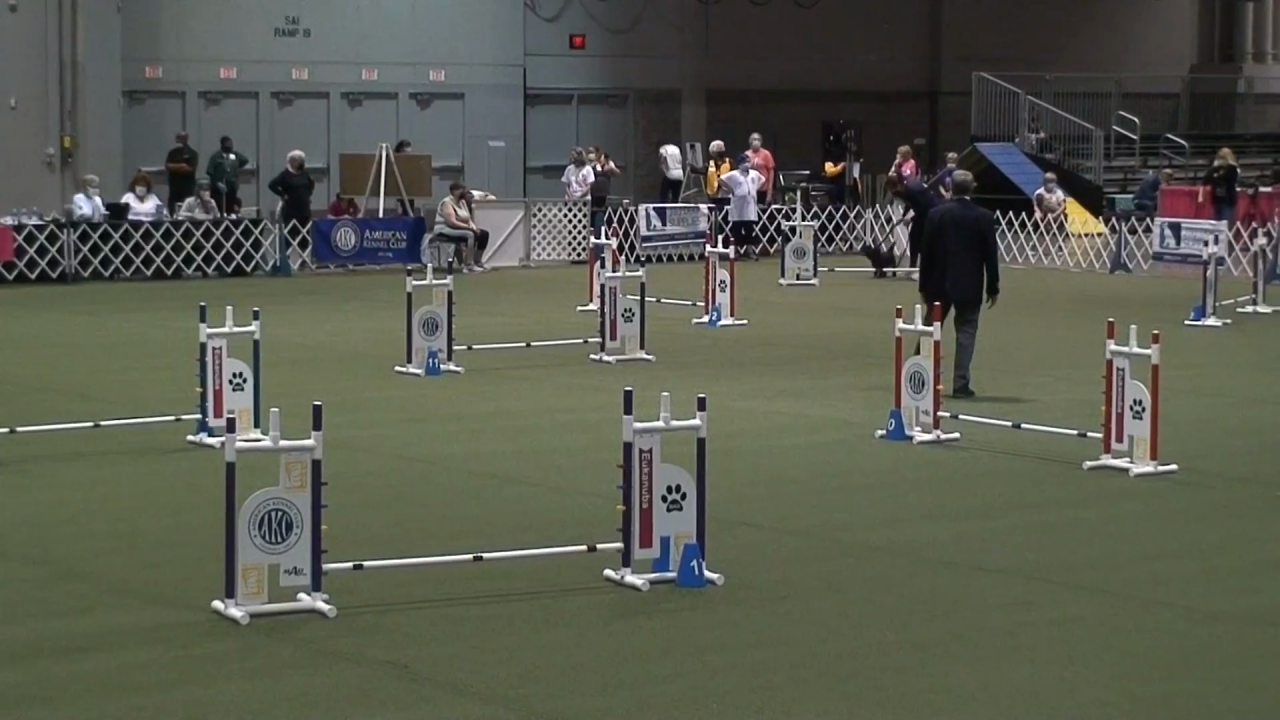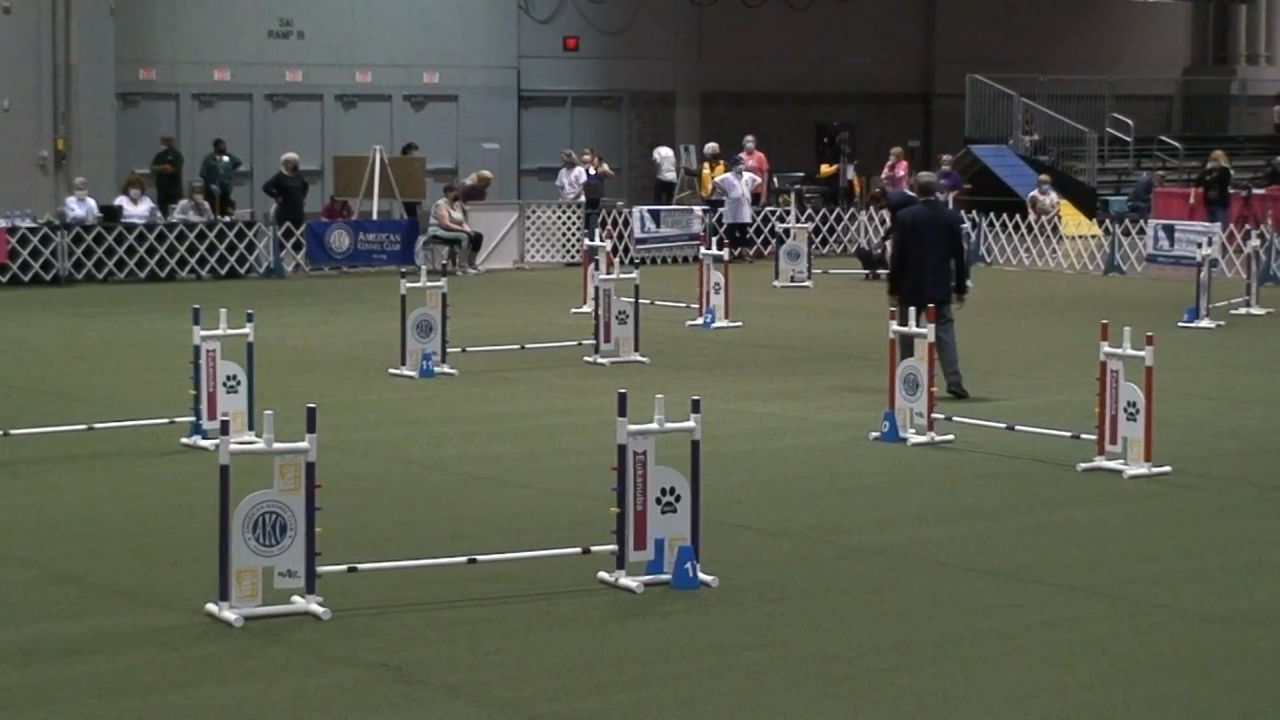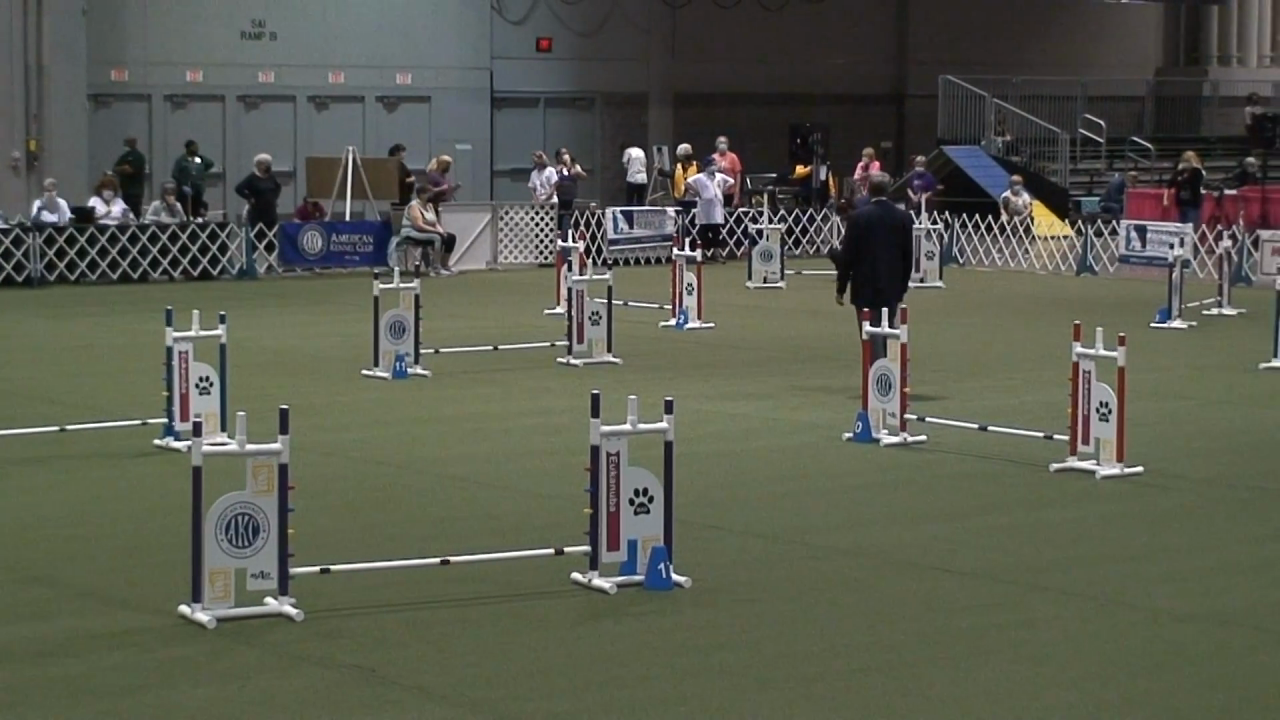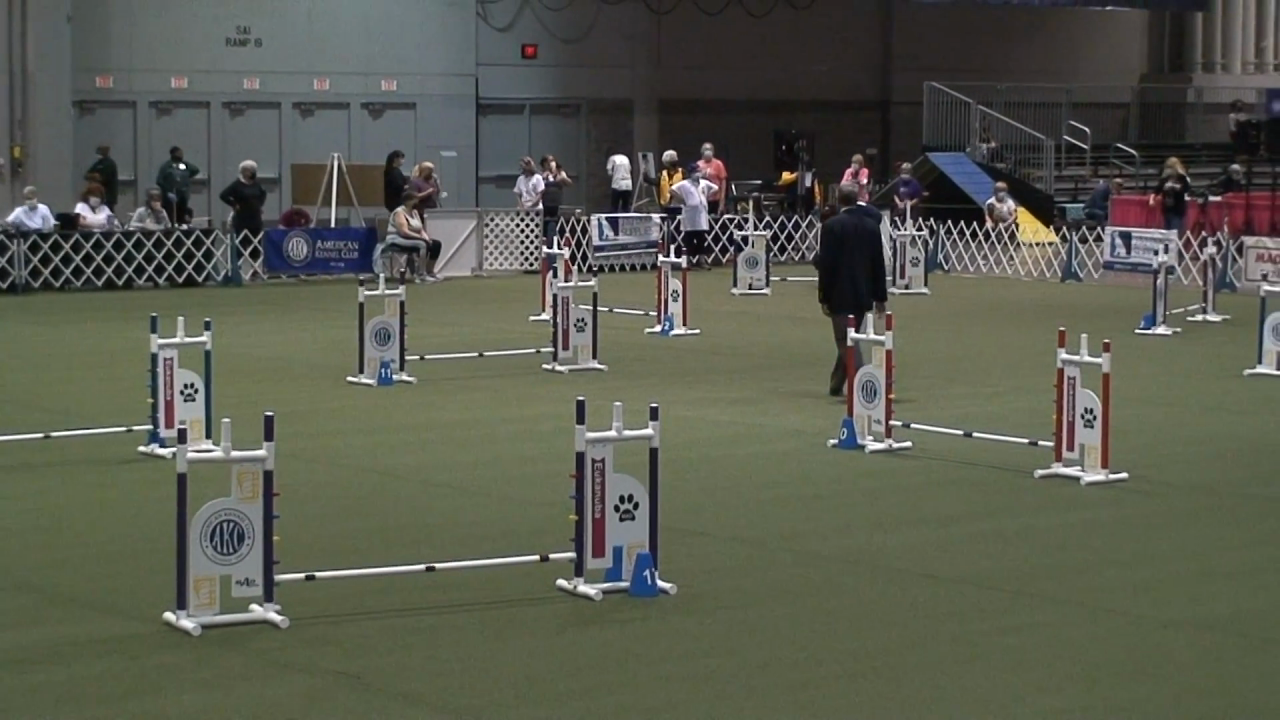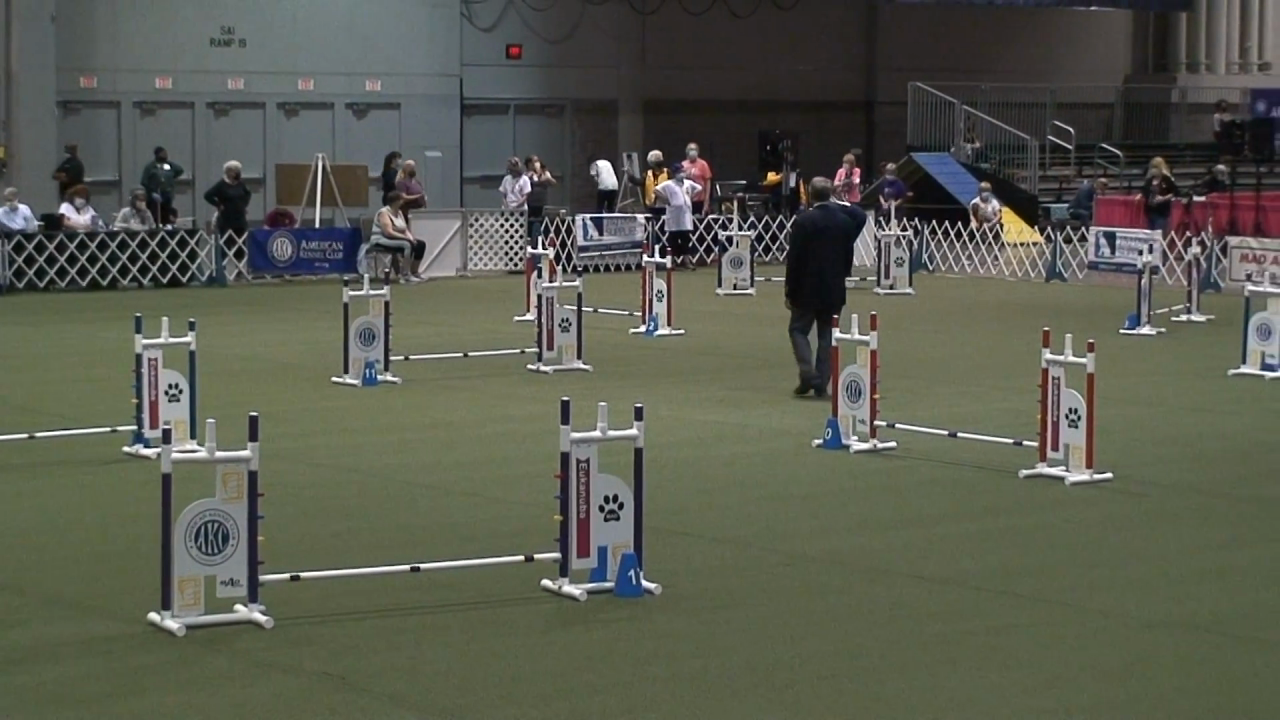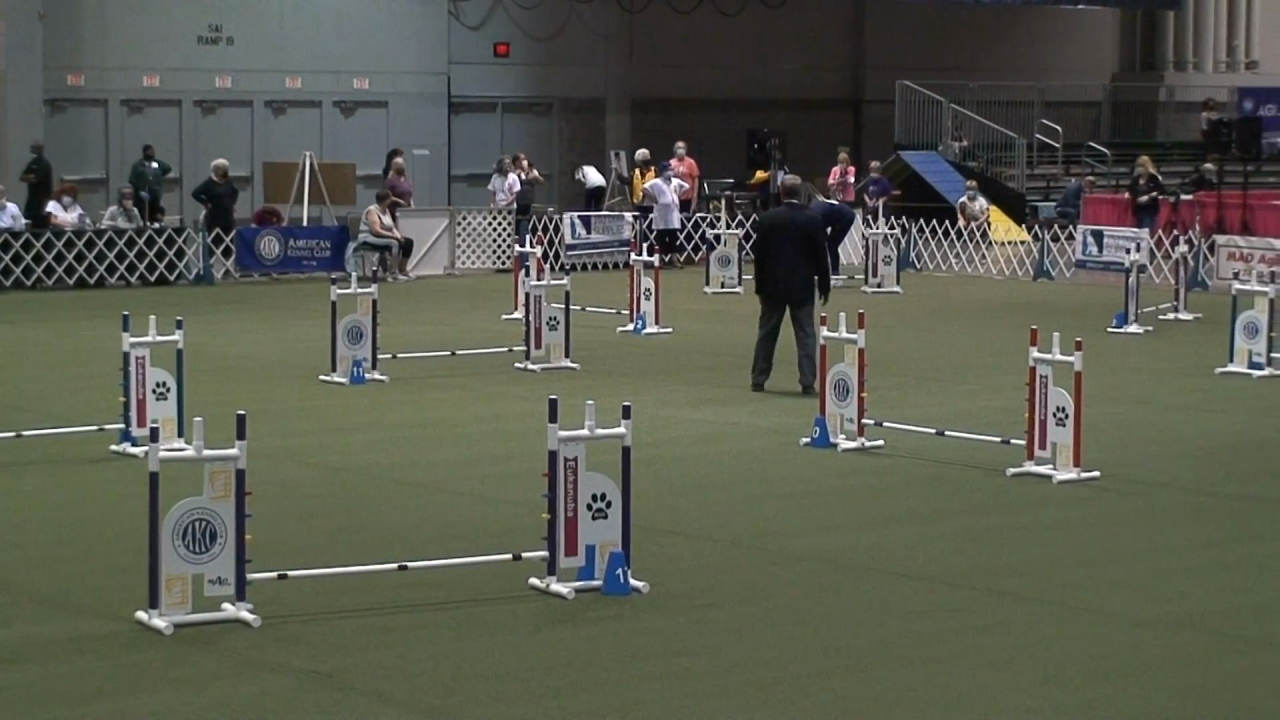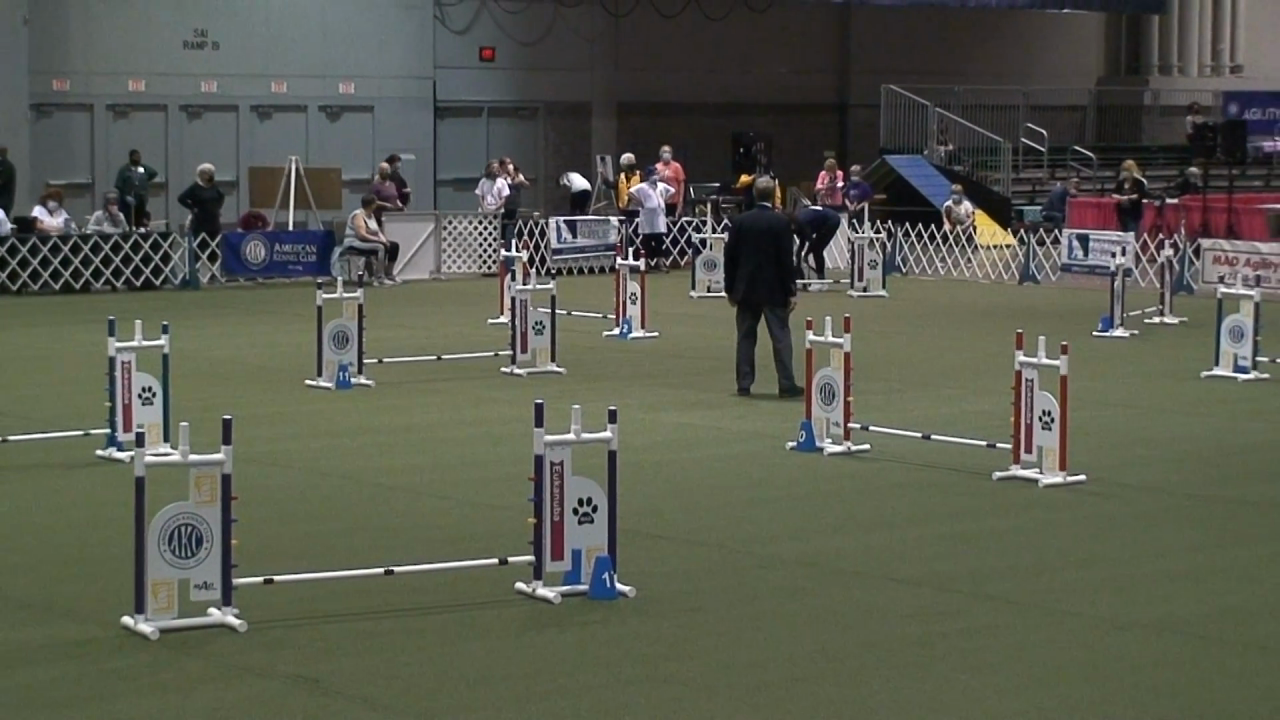
dt=0.4s
person 1, frame 1
left shoulder: (936, 214)
right shoulder: (984, 216)
left elbow: (926, 253)
right elbow: (991, 255)
left wrist: (923, 285)
right wrist: (993, 287)
left hip: (939, 285)
right hip: (969, 286)
right knee: (966, 332)
right ankle: (961, 384)
person 1, frame 2
left shoulder: (905, 217)
right shoulder: (951, 217)
left elbow: (897, 255)
right elbow: (959, 255)
left wrist: (893, 289)
right wrist: (960, 287)
left hip: (910, 287)
right hip: (940, 287)
right knee: (945, 332)
right ankle: (954, 381)
person 1, frame 3
left shoulder: (857, 217)
right shoulder: (904, 217)
left elbow: (847, 254)
right elbow: (908, 255)
left wrist: (840, 288)
right wrist: (902, 286)
left hip: (865, 288)
right hip: (892, 287)
person 1, frame 4
left shoulder: (832, 225)
right shoulder: (872, 225)
left elbow: (825, 263)
right elbow: (878, 263)
left wrist: (823, 297)
right wrist: (880, 296)
left hip: (840, 294)
right hip: (864, 294)
left knee: (846, 339)
right knee: (849, 338)
right ankle: (836, 384)
person 1, frame 5
left shoulder: (803, 221)
right shoulder: (846, 221)
left elbow: (794, 258)
right elbow: (849, 258)
left wrist: (790, 291)
left hip: (808, 289)
right hip: (834, 290)
left knee: (798, 330)
right knee: (827, 336)
left ankle: (809, 375)
right ankle: (821, 383)
person 1, frame 6
left shoulder: (767, 218)
right shoulder: (813, 219)
left elbow: (759, 255)
right elbow: (821, 256)
left wrist: (759, 287)
right wrist: (824, 286)
left hip: (773, 286)
right hip: (802, 287)
left knee: (766, 333)
right knee: (806, 334)
left ankle: (758, 380)
right ankle: (808, 382)
person 1, frame 7
left shoulder: (739, 221)
right shoulder: (781, 221)
left elbow: (730, 256)
right elbow: (786, 259)
left wrist: (730, 288)
right wrist: (791, 291)
left hip: (745, 288)
right hip: (774, 289)
left knee: (745, 336)
right knee: (781, 337)
left ankle: (744, 384)
right ankle: (787, 385)
